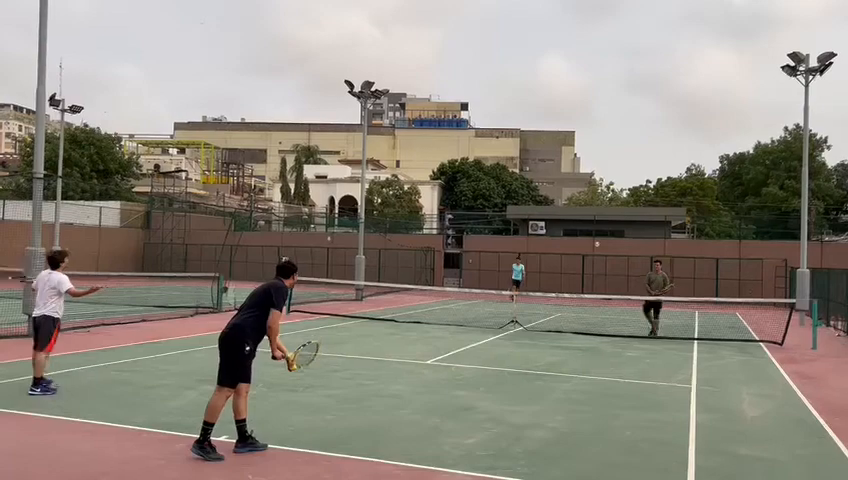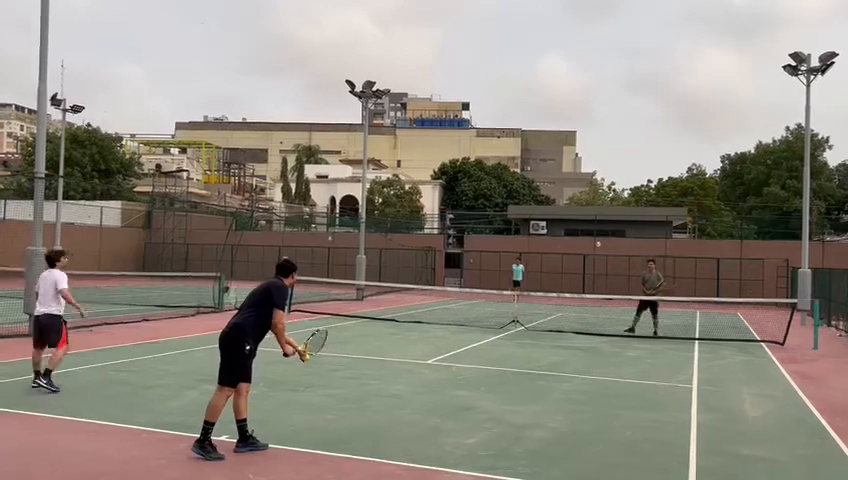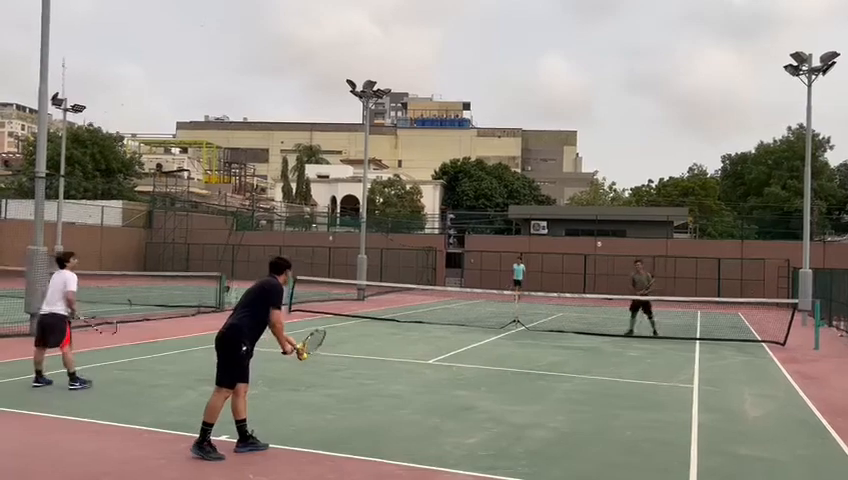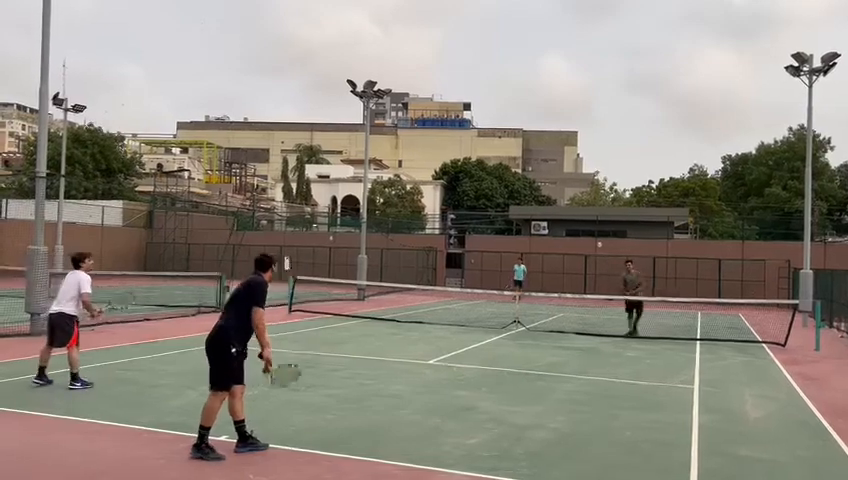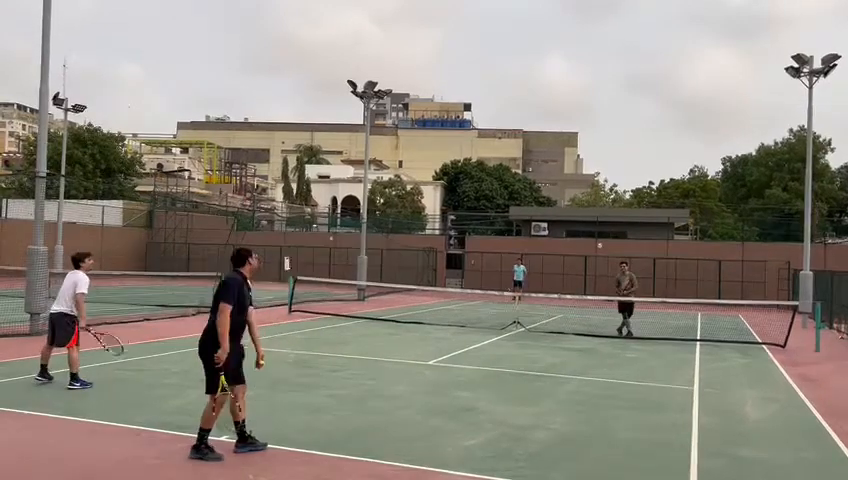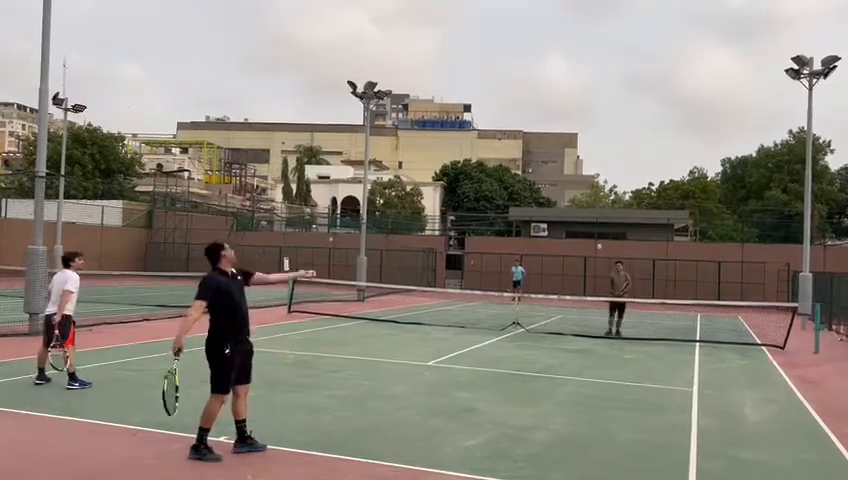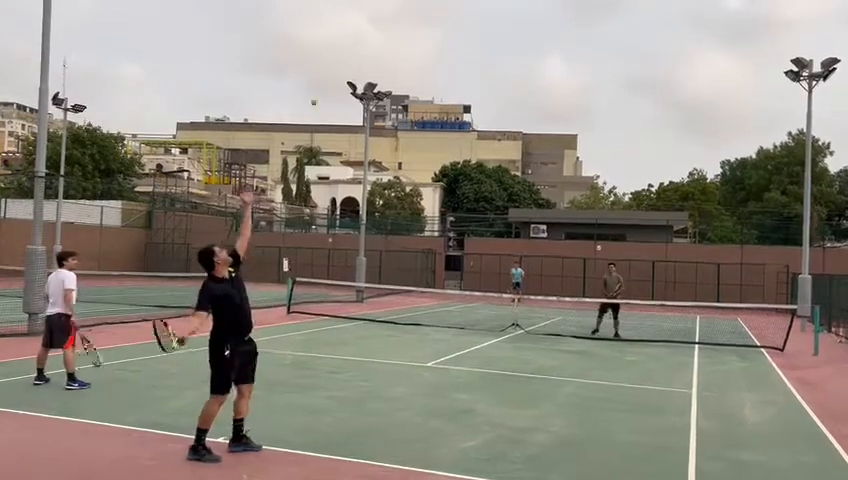
dt=0.3s
person 1, frame 1
left shoulder: (270, 287)
right shoulder: (280, 288)
left elbow: (267, 328)
right elbow: (272, 324)
left wrist: (286, 353)
right wrist: (274, 351)
left hip: (238, 341)
right hip: (238, 341)
left knee: (241, 390)
right knee: (224, 390)
left ankle: (244, 439)
right ankle: (202, 442)
person 1, frame 2
left shoulder: (270, 286)
right shoulder: (280, 288)
left elbow: (273, 326)
right elbow: (277, 324)
left wrist: (296, 346)
right wrist: (284, 347)
left hip: (239, 340)
right hip: (239, 340)
left knee: (242, 389)
right knee: (225, 390)
left ankle: (244, 439)
right ankle: (203, 441)
person 1, frame 3
left shoulder: (265, 285)
right shoulder: (275, 286)
left elbow: (271, 323)
right elbow: (275, 322)
left wrist: (292, 342)
right wrist: (284, 345)
left hip: (238, 342)
right hip: (235, 341)
left knee: (240, 390)
right knee: (223, 391)
left ankle: (244, 439)
right ankle: (202, 442)
person 1, frame 4
left shoulder: (252, 283)
right shoulder: (259, 284)
left elbow: (253, 324)
right elbow: (257, 322)
left wrist: (266, 348)
right wrist: (265, 349)
left hip: (231, 345)
right hip: (225, 343)
left knee: (237, 391)
right knee: (219, 393)
left ankle: (244, 439)
right ankle: (200, 445)
person 1, frame 5
left shoulder: (245, 285)
right shoulder: (232, 281)
left elbow: (250, 319)
right elbow: (223, 314)
left wrist: (259, 349)
right wrist: (223, 346)
left hip: (232, 347)
right hip: (217, 347)
left knee: (239, 391)
right knee: (219, 396)
left ankle: (243, 439)
right ankle: (200, 445)
person 1, frame 6
left shoulder: (237, 275)
right shoulder: (211, 280)
left elbow: (266, 278)
right elbow: (195, 309)
left wrist: (296, 274)
right wrist: (180, 335)
left hip: (241, 343)
right hip: (222, 346)
left knee: (241, 391)
right knee: (219, 396)
left ankle: (243, 439)
right ankle: (199, 445)
person 1, frame 7
left shoulder: (233, 269)
right shoulder: (210, 289)
left elbow: (244, 236)
right elbow: (197, 318)
left wrist: (248, 208)
right wrist: (186, 333)
left hip: (245, 343)
right hip: (225, 347)
left knee: (245, 390)
right knee: (219, 397)
left ankle: (239, 438)
right ankle: (197, 447)
person 2, frame 1
left shoulder: (42, 274)
right shoulder: (61, 278)
left elbow: (34, 287)
right elbow: (73, 292)
right wrist: (90, 291)
left hip: (37, 315)
right hip: (49, 318)
left knee: (38, 349)
right knee: (44, 351)
left ankle: (39, 378)
right ankle: (36, 386)
person 2, frame 2
left shoulder: (44, 275)
right shoulder: (60, 275)
right elbow: (65, 294)
right wrist: (78, 307)
left hip: (39, 314)
right hip: (53, 316)
left knee: (38, 348)
right knee: (62, 347)
left ankle: (38, 377)
right ankle: (45, 376)
person 2, frame 3
left shoulder: (56, 275)
right shoulder: (71, 276)
right elbow: (70, 297)
left wrist: (69, 310)
right wrist: (73, 311)
left hip: (44, 313)
right hip: (58, 315)
left knee: (40, 347)
right knee: (66, 347)
left ankle: (39, 378)
right ankle: (74, 380)
person 2, frame 4
left shoulder: (71, 274)
right shoulder: (84, 277)
right elbow: (85, 299)
left wrist: (91, 310)
right wrist: (93, 312)
left hip: (54, 312)
right hip: (66, 315)
left knee: (49, 345)
right knee: (73, 347)
left ankle: (40, 375)
right ankle: (75, 380)
person 2, frame 5
left shoulder: (71, 274)
right shoulder: (83, 278)
right elbow: (79, 299)
right wrist: (82, 319)
left hip: (54, 312)
right hip: (66, 315)
left knee: (49, 344)
right knee: (73, 347)
left ankle: (43, 372)
right ankle: (74, 380)
person 2, frame 6
left shoulder: (58, 274)
right shoulder: (73, 276)
right elbow: (65, 296)
right wrist: (59, 314)
left hip: (49, 314)
right hip: (63, 316)
left knee: (45, 346)
right knee: (69, 347)
left ankle: (40, 375)
right ankle: (73, 380)
person 2, frame 7
left shoulder: (52, 276)
right shoulder: (69, 275)
right elbow: (68, 295)
right wrist: (73, 314)
left hip: (50, 314)
right hip: (63, 316)
left knee: (45, 346)
right knee: (69, 347)
left ankle: (39, 376)
right ankle: (72, 380)
